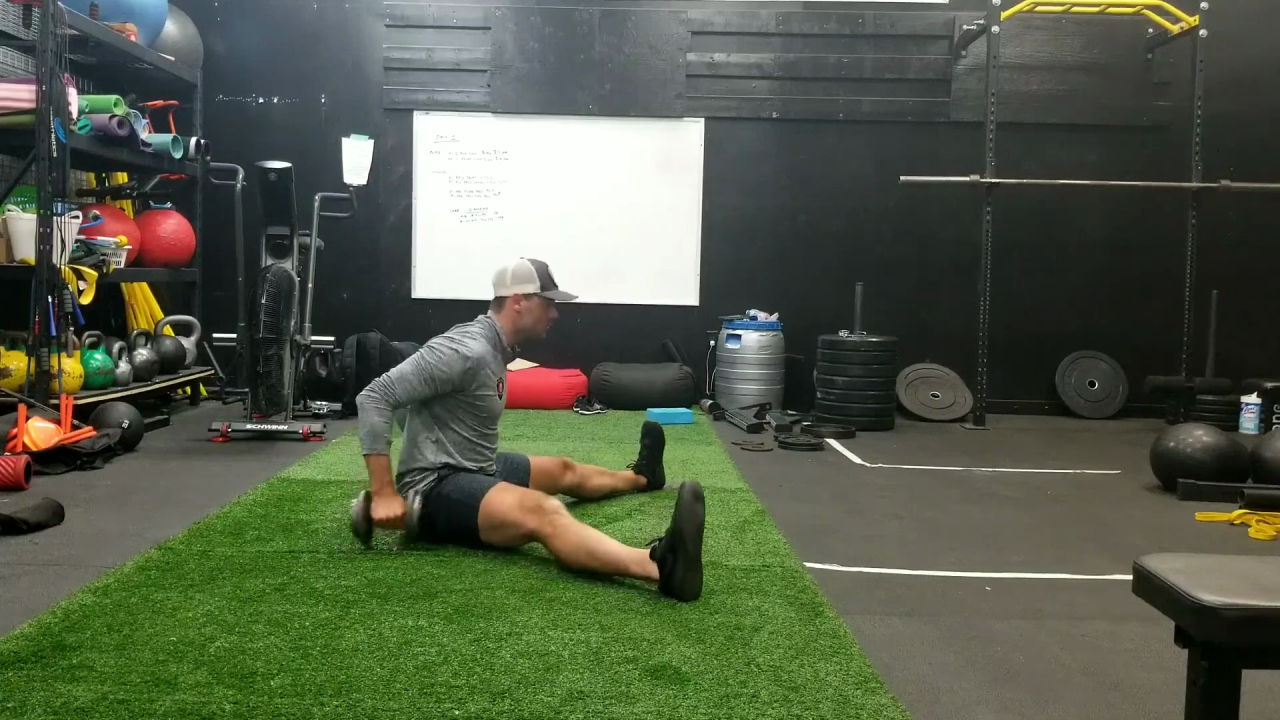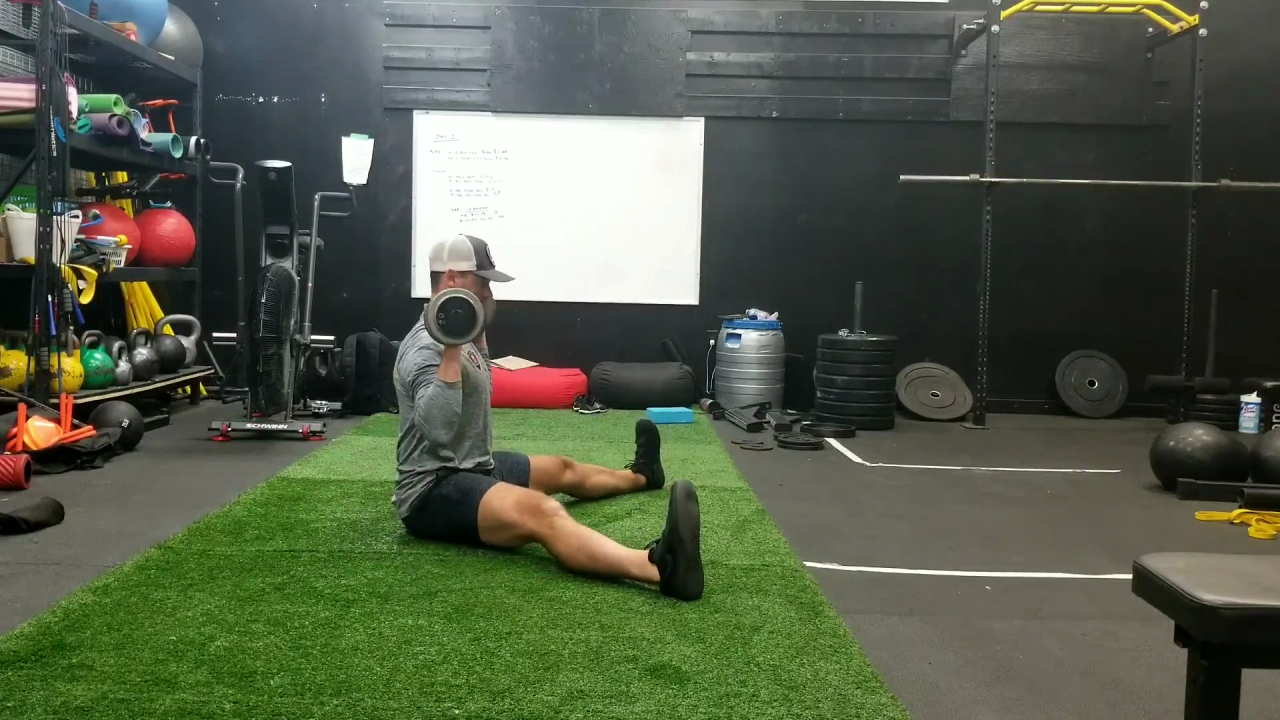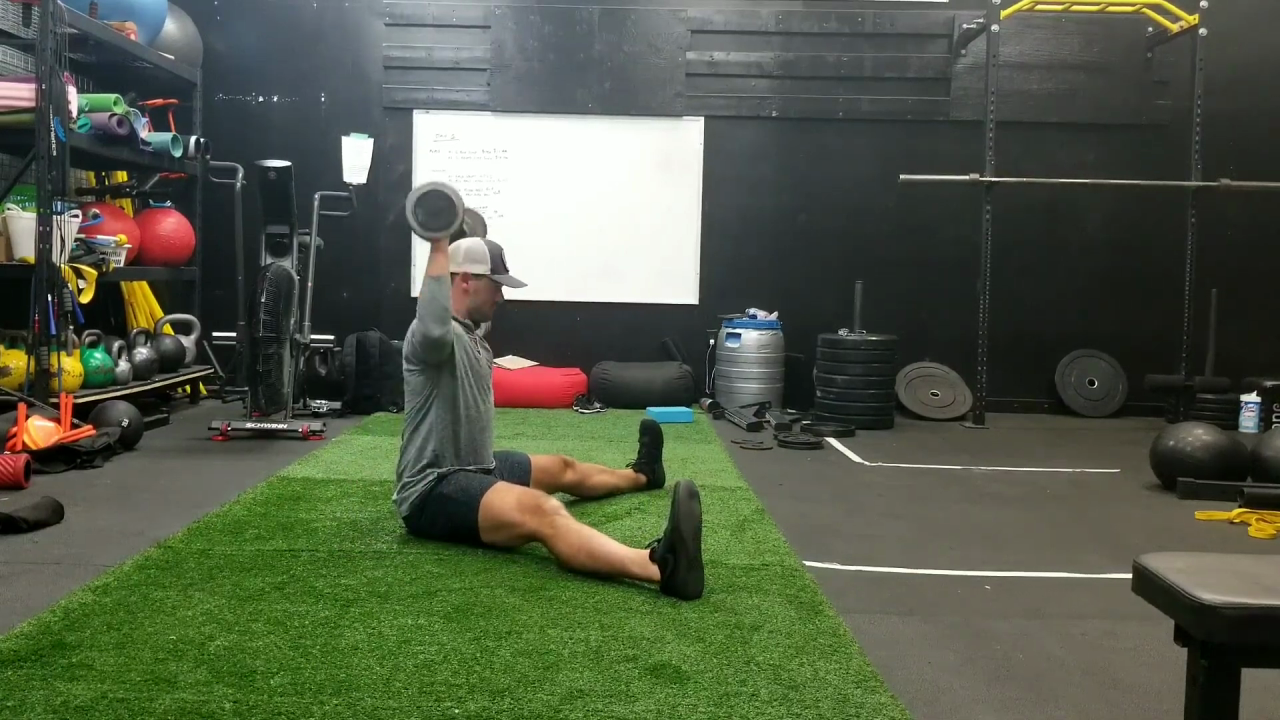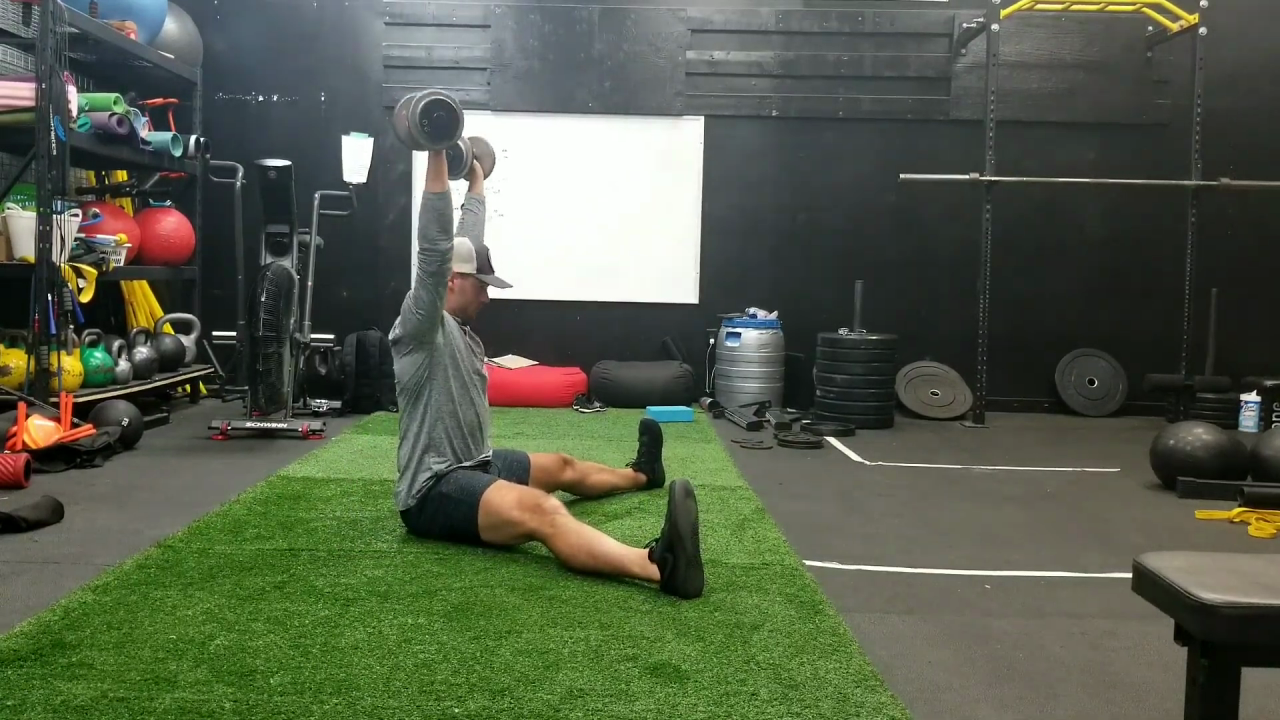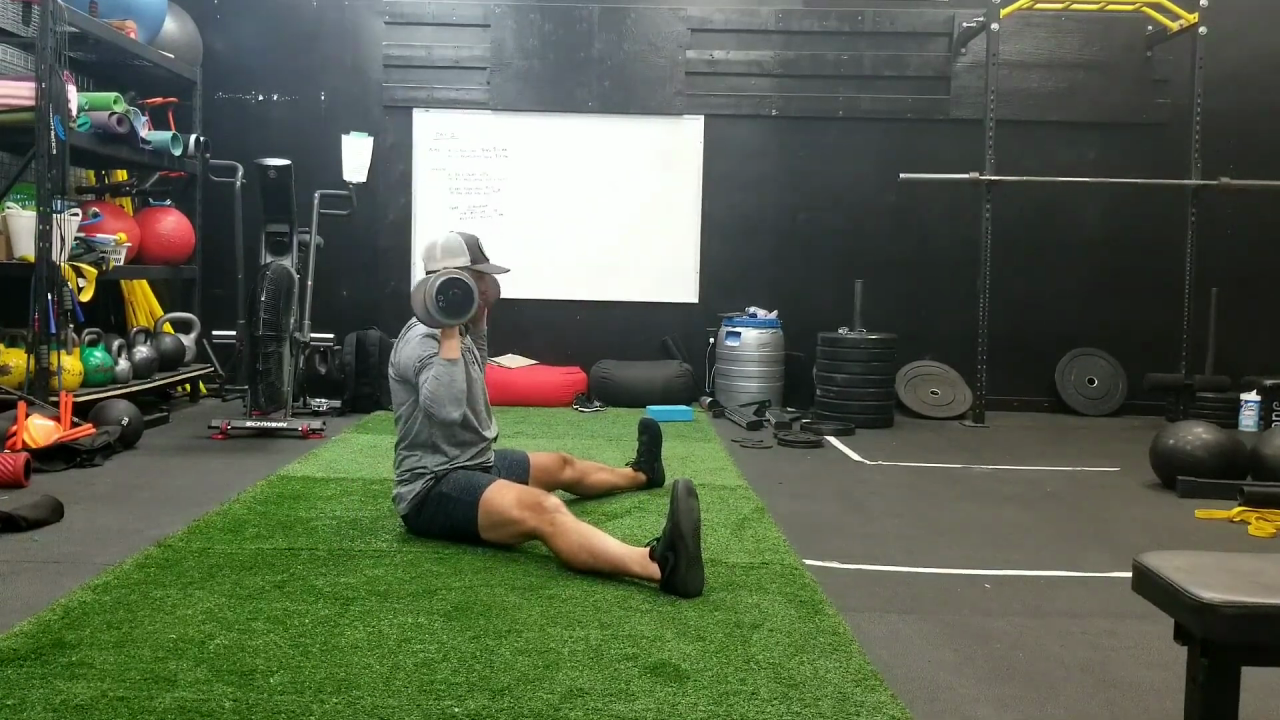
dt=1s
person 1, frame 1
left shoulder: (495, 348)
right shoulder: (466, 350)
right elbow: (374, 398)
right wrist: (384, 495)
right hip: (436, 490)
left knee: (562, 470)
right knee: (543, 512)
left ankle: (641, 476)
right ankle: (661, 566)
person 1, frame 2
right shoulder: (427, 345)
left elbow: (475, 392)
right elbow: (438, 429)
left wrist: (476, 336)
right wrist: (451, 349)
right hip: (432, 491)
left knee: (562, 469)
right knee: (541, 513)
left ankle: (641, 475)
right ankle: (660, 566)
person 1, frame 3
left shoulder: (463, 328)
right shoulder: (433, 331)
right elbow: (434, 327)
left wrist: (468, 245)
right wrist: (439, 246)
left hip: (473, 467)
right hip: (434, 490)
left knee: (562, 468)
right knee: (542, 512)
left ankle: (641, 474)
right ankle: (660, 566)
person 1, frame 4
left shoulder: (452, 323)
right shoulder: (421, 327)
left elbow: (465, 243)
right elbow: (435, 250)
left wrist: (476, 181)
right wrist: (436, 155)
left hip: (473, 466)
right hip: (435, 490)
left knee: (562, 467)
right knee: (540, 512)
left ankle: (641, 474)
right ankle: (660, 566)
person 1, frame 5
left shoulder: (448, 331)
right shoulder: (422, 341)
right elbow: (447, 408)
left wrist: (477, 318)
right wrist: (449, 332)
right hip: (432, 489)
left knee: (561, 466)
right knee: (542, 510)
left ankle: (640, 474)
right ankle: (659, 565)
